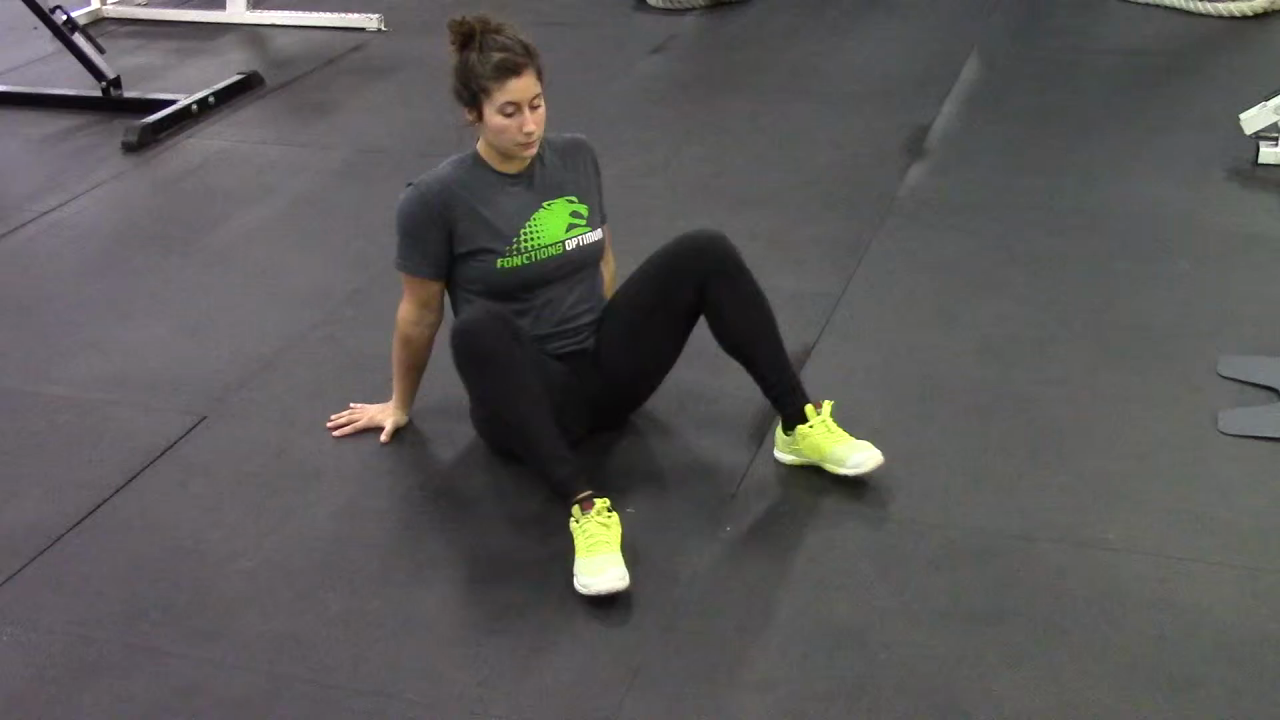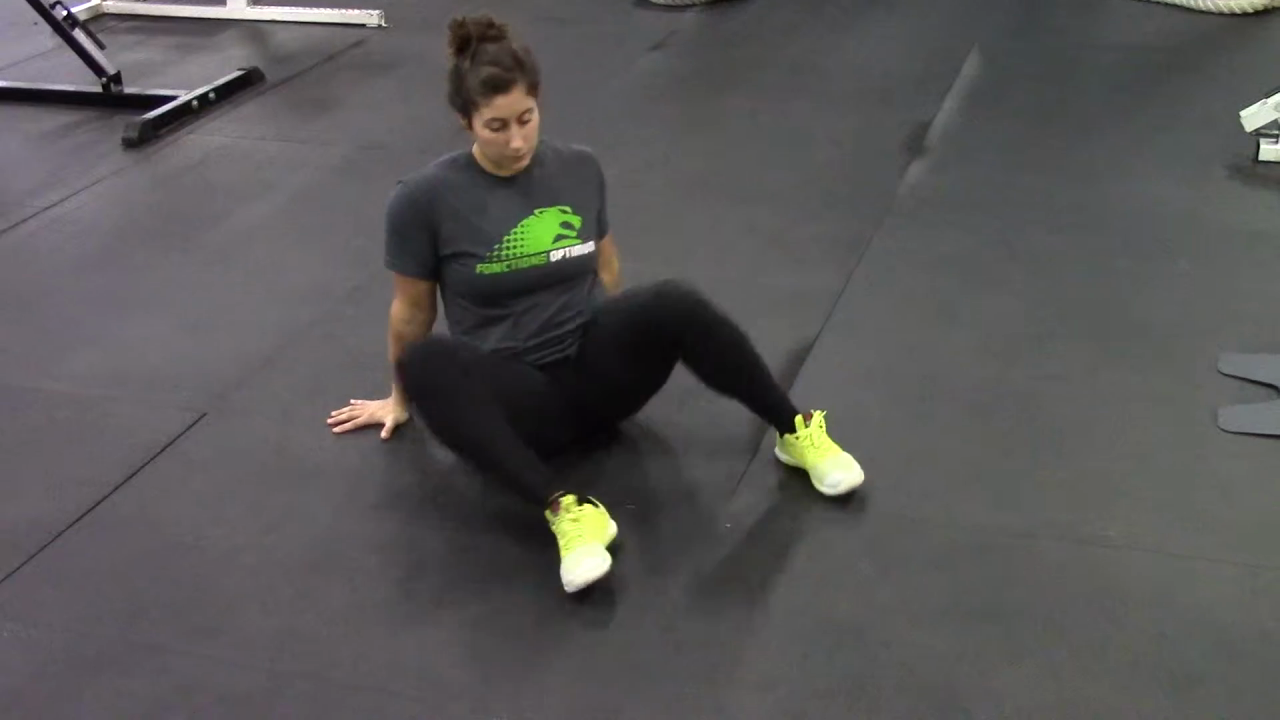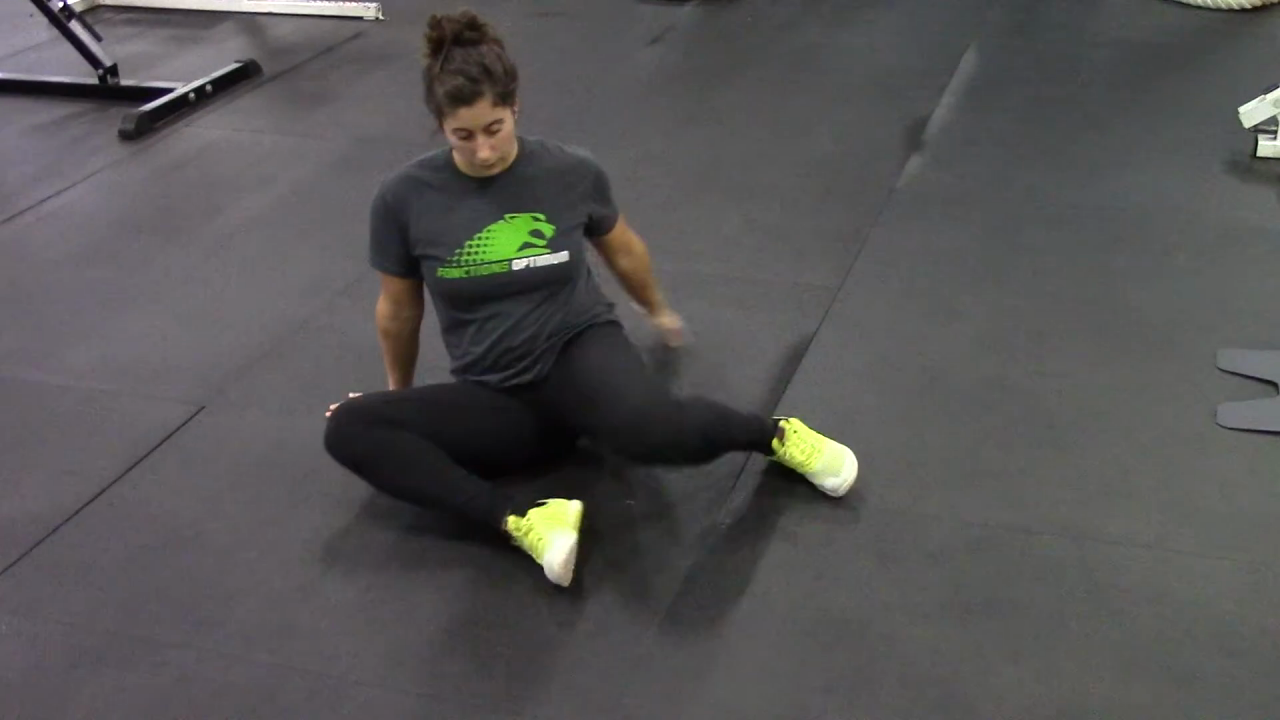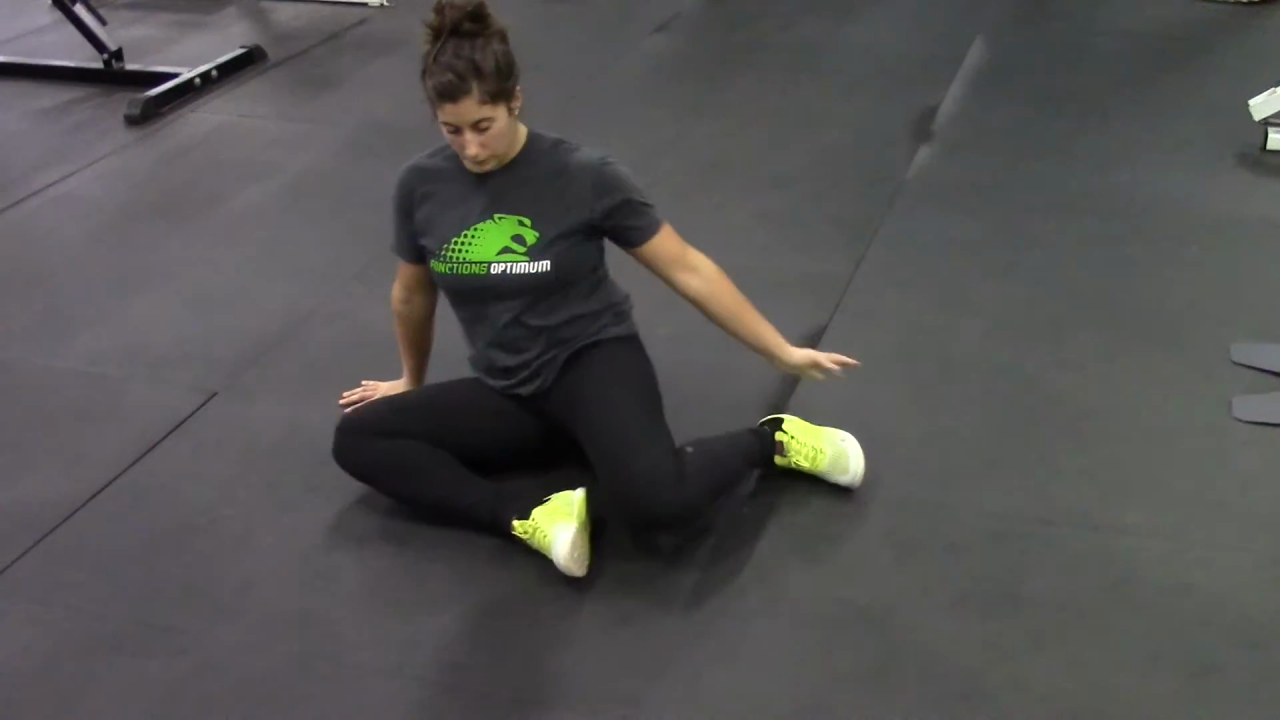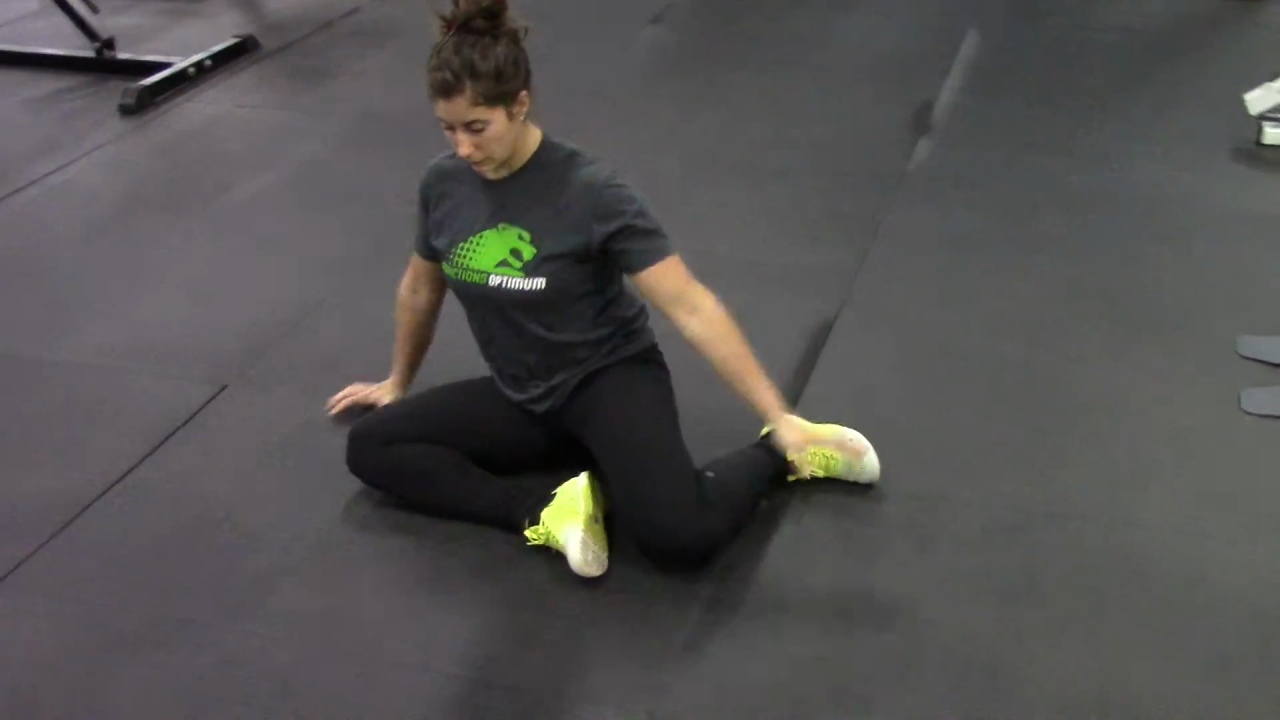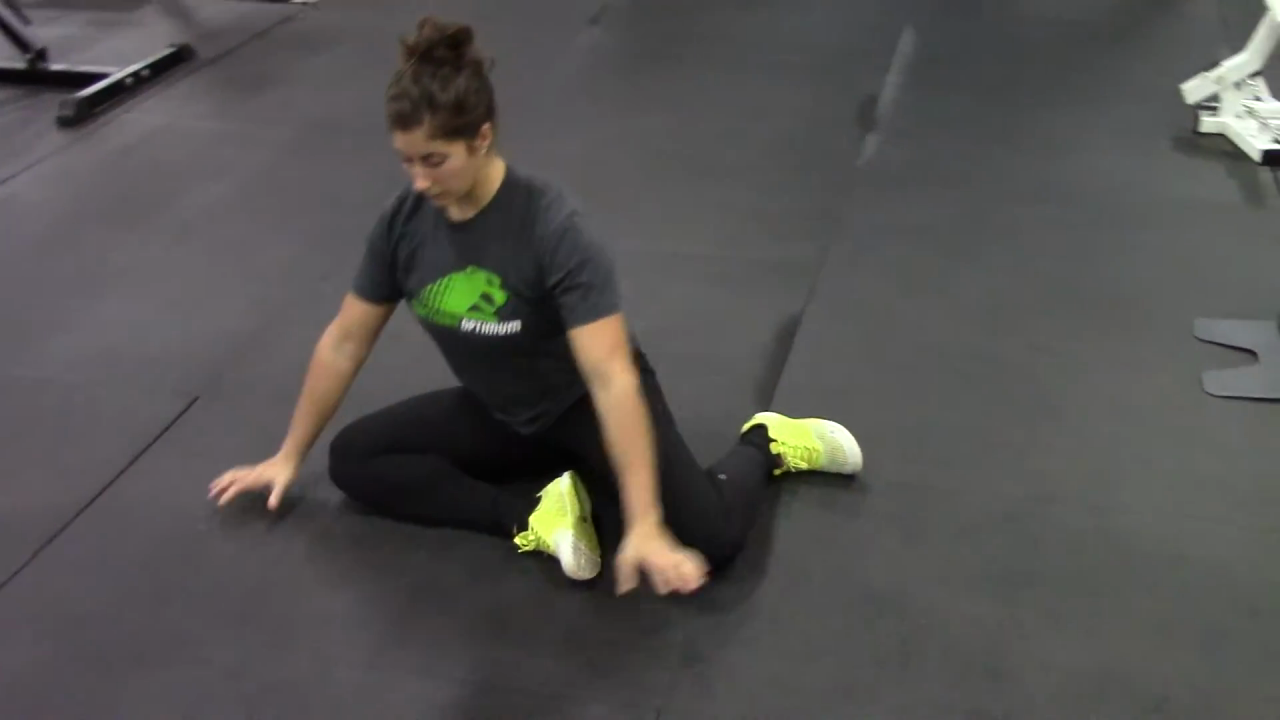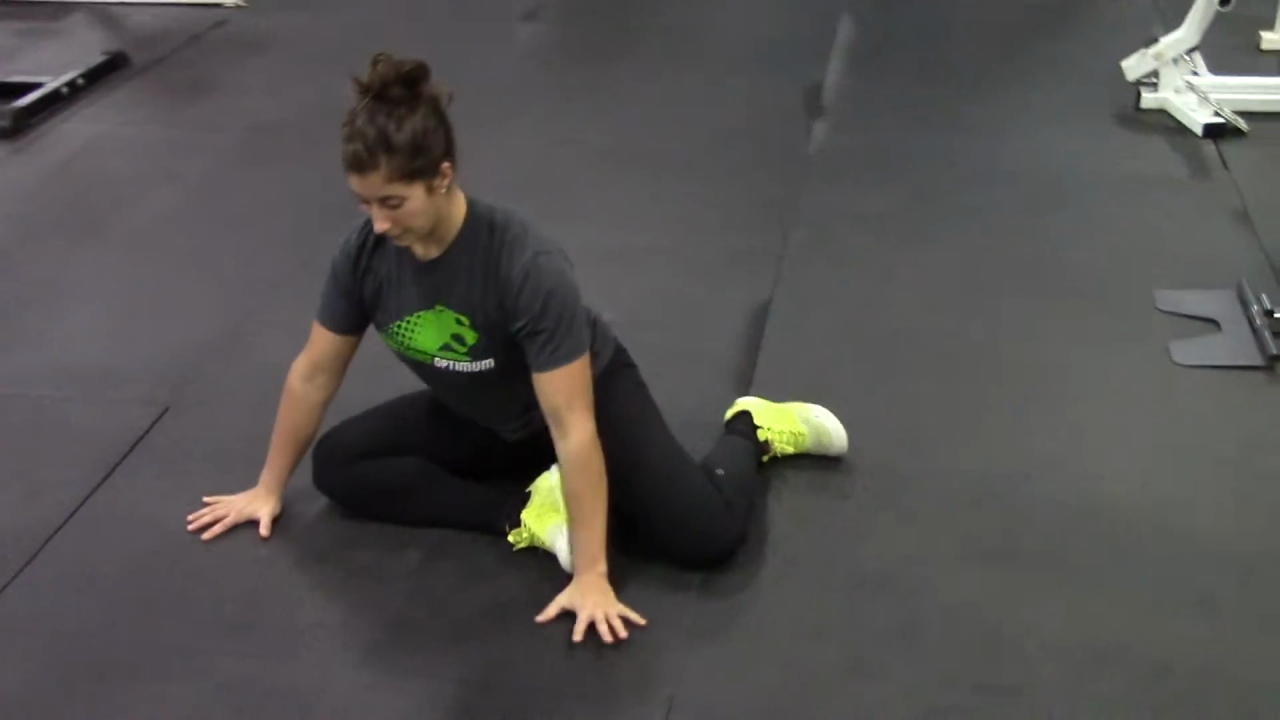
dt=0.3s
person 1, frame 1
left shoulder: (576, 156)
right shoulder: (437, 199)
right elbow: (419, 313)
right wrist: (400, 404)
left hip: (608, 369)
right hip: (528, 393)
left knee: (705, 252)
right knee: (479, 329)
left ankle: (801, 426)
right ankle: (585, 507)
person 1, frame 2
left shoulder: (579, 167)
right shoulder: (425, 198)
right elbow: (412, 312)
right wrist: (401, 400)
left hip: (599, 372)
right hip: (518, 399)
left knee: (673, 305)
right knee: (423, 361)
left ankle: (795, 429)
right ankle: (563, 507)
person 1, frame 3
left shoulder: (571, 172)
right shoulder: (405, 196)
left elbow: (623, 249)
right elbow: (398, 309)
left wrist: (657, 311)
right wrist: (398, 389)
left hip: (579, 350)
right hip: (494, 398)
left knee: (648, 426)
right knee: (349, 431)
left ankle: (773, 434)
right ankle: (520, 520)
person 1, frame 4
left shoulder: (583, 176)
right shoulder: (420, 184)
left elbow: (684, 267)
right elbow: (412, 294)
left wrist: (780, 350)
right wrist: (413, 380)
left hip: (592, 360)
right hip: (507, 394)
left knee: (658, 504)
right knee: (357, 438)
left ankle: (771, 439)
right ankle: (529, 512)
person 1, frame 5
left shoulder: (591, 193)
right shoulder: (443, 184)
left elbow: (691, 305)
right elbow: (420, 288)
left wrist: (775, 417)
right wrist: (397, 383)
left hip: (609, 379)
right hip: (521, 400)
left knee: (682, 536)
right knee: (372, 448)
left ankle: (785, 444)
right ankle: (545, 509)
person 1, frame 6
left shoulder: (555, 231)
right shoulder: (404, 221)
left elbow: (612, 379)
right elbow: (345, 342)
left wrist: (647, 524)
right wrist: (288, 456)
left hip: (583, 404)
right hip: (498, 415)
left knee: (706, 542)
right knee: (352, 459)
left ankle: (762, 446)
right ankle: (532, 515)
person 1, frame 7
left shoulder: (528, 267)
right shoulder: (365, 252)
left elbow: (572, 429)
right elbow: (313, 375)
left wrist: (590, 576)
right wrist: (269, 488)
left hip: (587, 392)
right hip: (478, 419)
left knee: (707, 536)
right knee: (336, 465)
left ankle: (751, 432)
right ankle: (526, 509)
